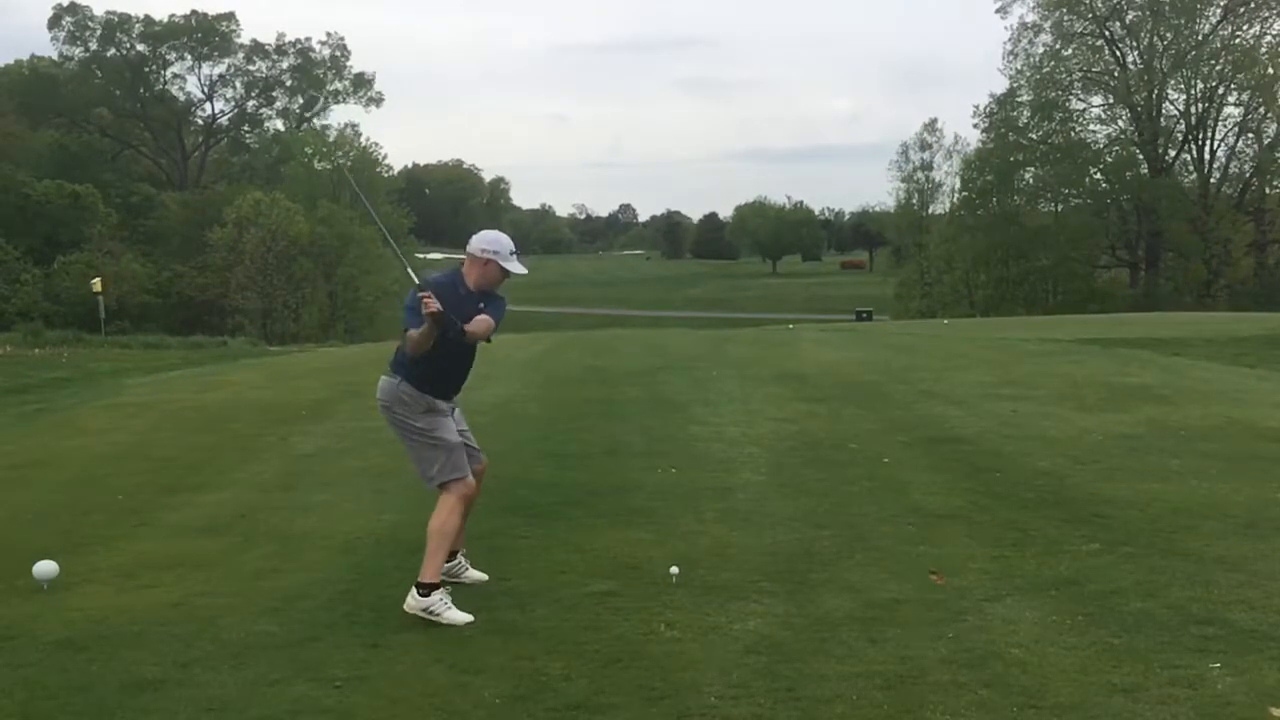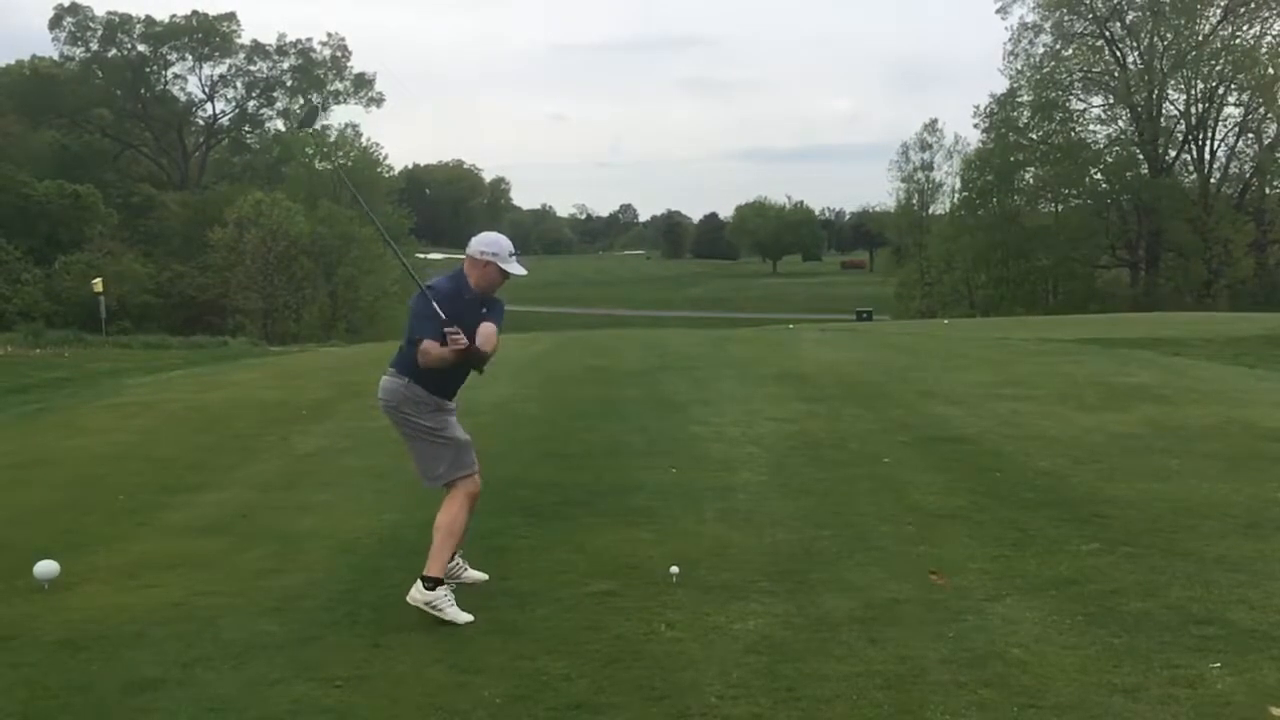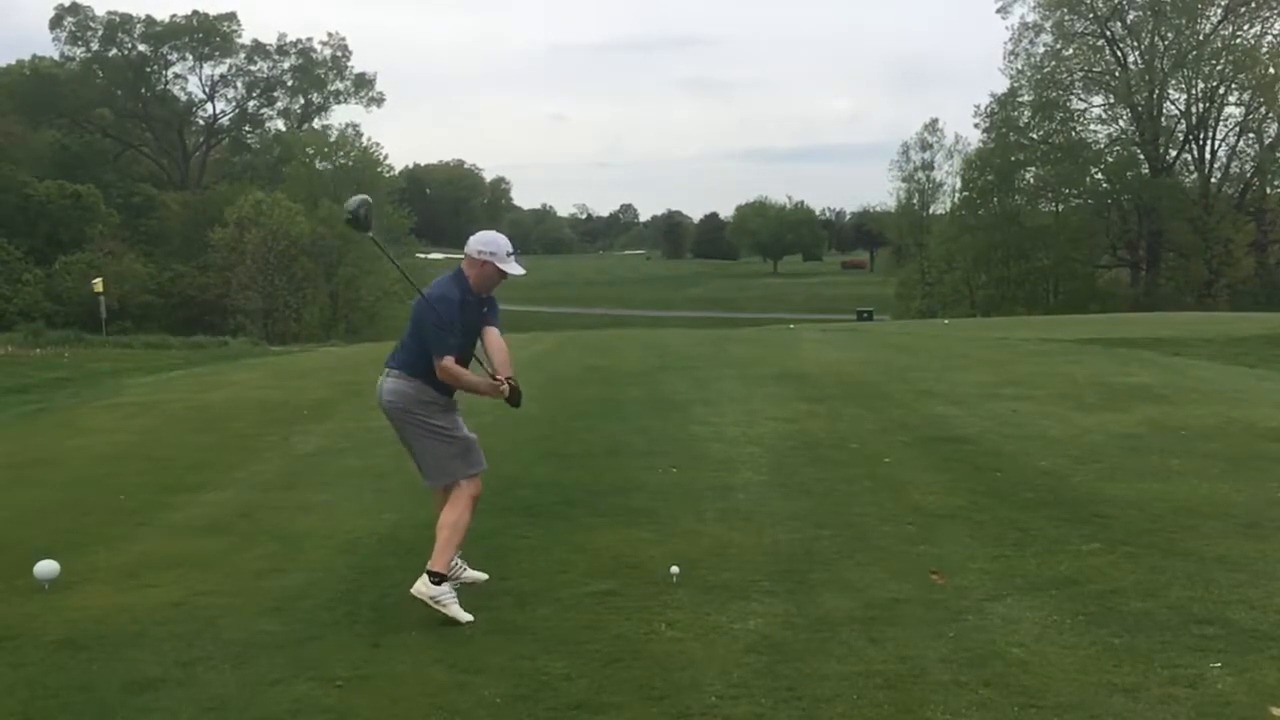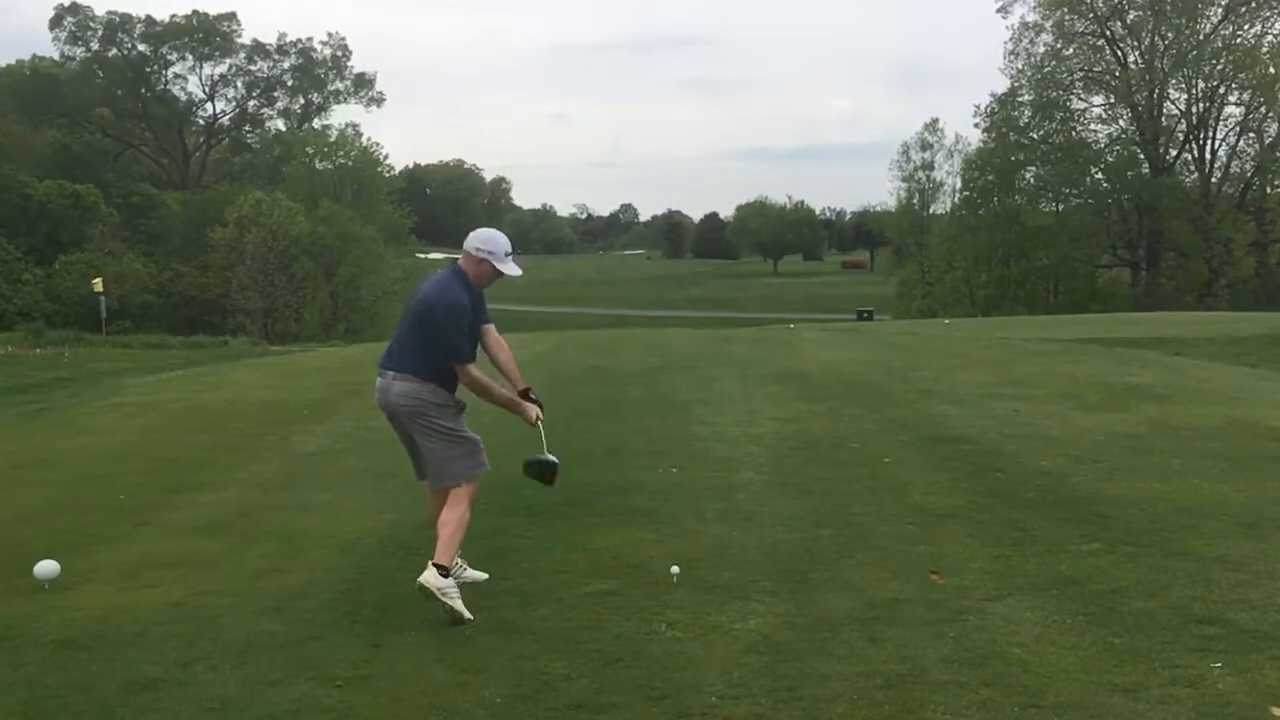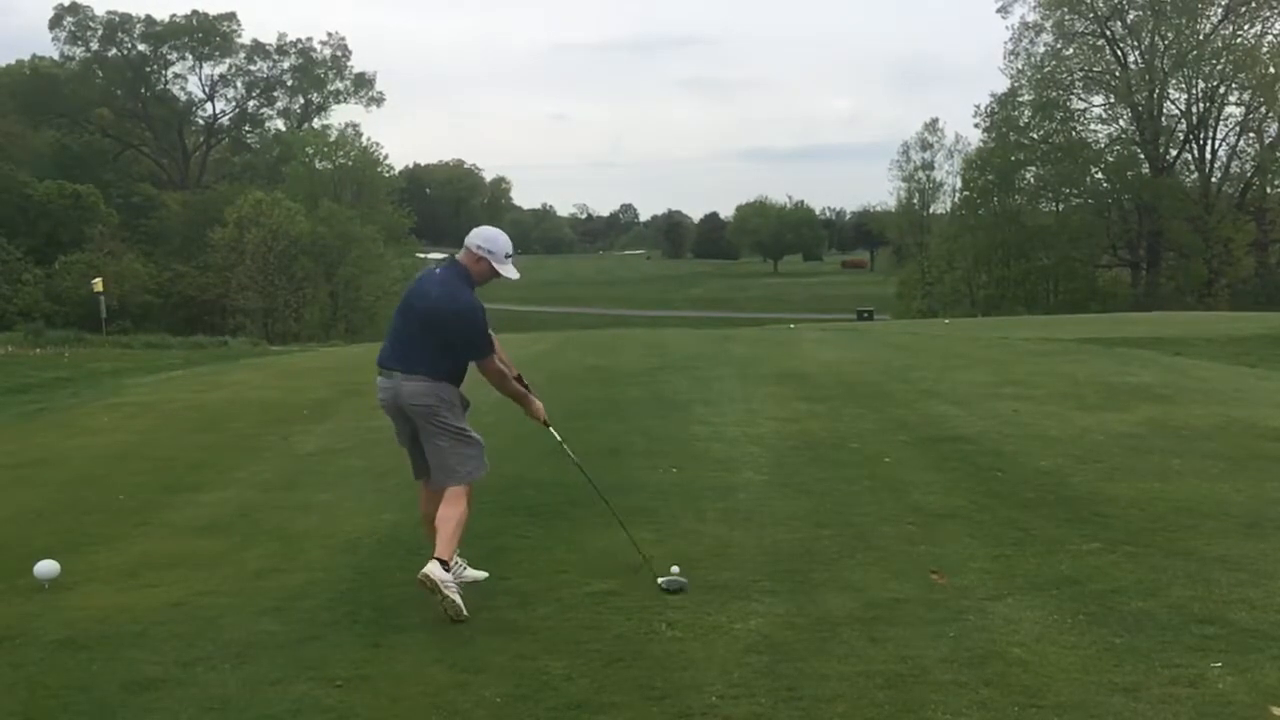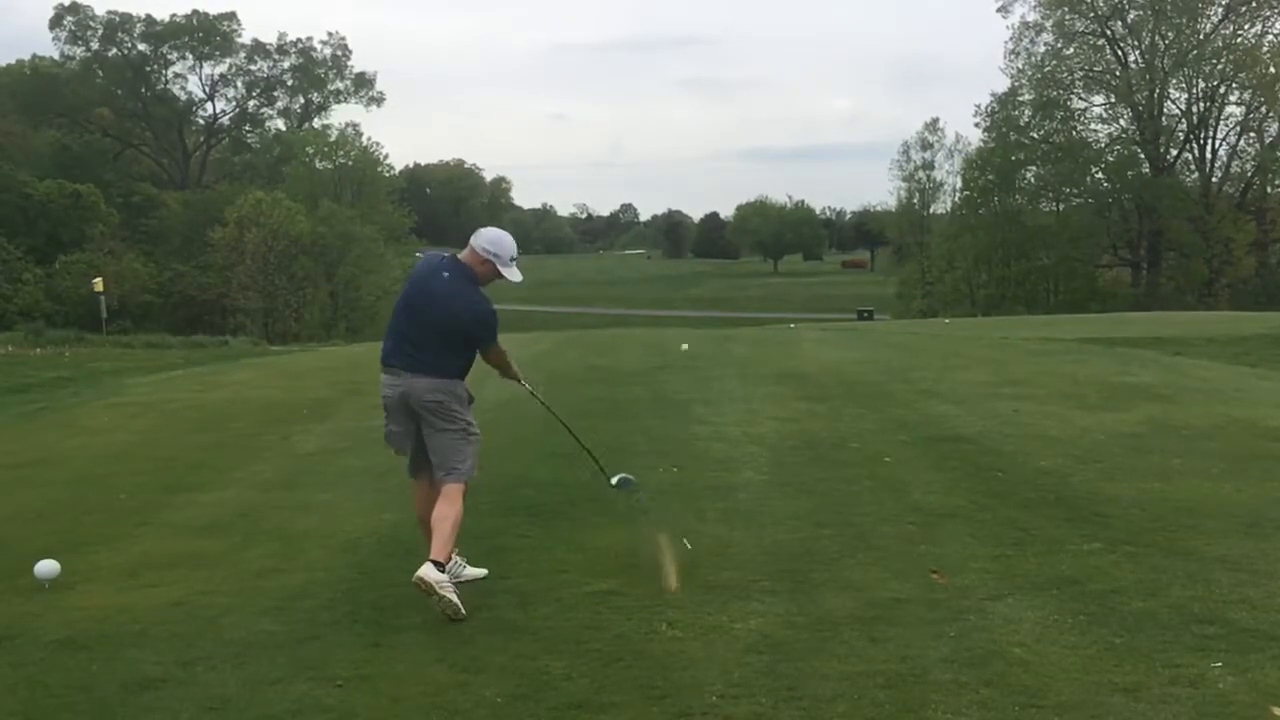
dt=0.3s
person 1, frame 1
left shoulder: (492, 301)
right shoulder: (431, 290)
left elbow: (480, 329)
right elbow: (412, 347)
left wrist: (455, 328)
right wrist: (430, 325)
left hip: (438, 398)
right hip: (410, 396)
left knee: (475, 468)
right knee: (458, 486)
left ankle: (449, 558)
right ankle: (426, 592)
person 1, frame 2
left shoulder: (490, 304)
right shoulder: (437, 293)
left elbow: (487, 337)
right elbow: (425, 356)
left wrist: (478, 352)
right wrist: (452, 353)
left hip: (428, 396)
right hip: (411, 394)
left knee: (460, 472)
right knee: (465, 484)
left ankle: (447, 560)
right ankle: (430, 586)
person 1, frame 3
left shoulder: (484, 301)
right shoulder: (442, 299)
left elbow: (494, 340)
right elbow: (445, 369)
left wrist: (505, 377)
right wrist: (487, 388)
left hip: (406, 391)
right hip: (417, 394)
left knee: (450, 476)
right knee: (467, 484)
left ankle: (446, 561)
right ankle: (435, 580)
person 1, frame 4
left shoulder: (460, 287)
right shoulder: (452, 301)
left elbow: (492, 339)
right elbow: (467, 375)
left wrist: (524, 391)
right wrist: (518, 407)
left hip: (392, 387)
right hip: (421, 393)
left knee: (439, 476)
right knee: (462, 484)
left ankle: (446, 560)
right ankle: (439, 572)
person 1, frame 5
left shoulder: (438, 274)
right shoulder: (461, 303)
left elbow: (484, 334)
right elbow: (489, 368)
left wrist: (518, 376)
right wrist: (526, 400)
left hip: (390, 385)
right hip: (429, 391)
left knee: (431, 477)
right knee: (457, 484)
left ankle: (445, 559)
right ankle: (440, 565)
person 1, frame 6
left shoulder: (427, 265)
right shoulder: (477, 307)
right elbow: (493, 356)
right wrist: (510, 372)
left hip: (395, 381)
right hip: (440, 390)
left knee: (423, 475)
right knee: (453, 483)
left ankle: (443, 558)
right ankle: (436, 567)
